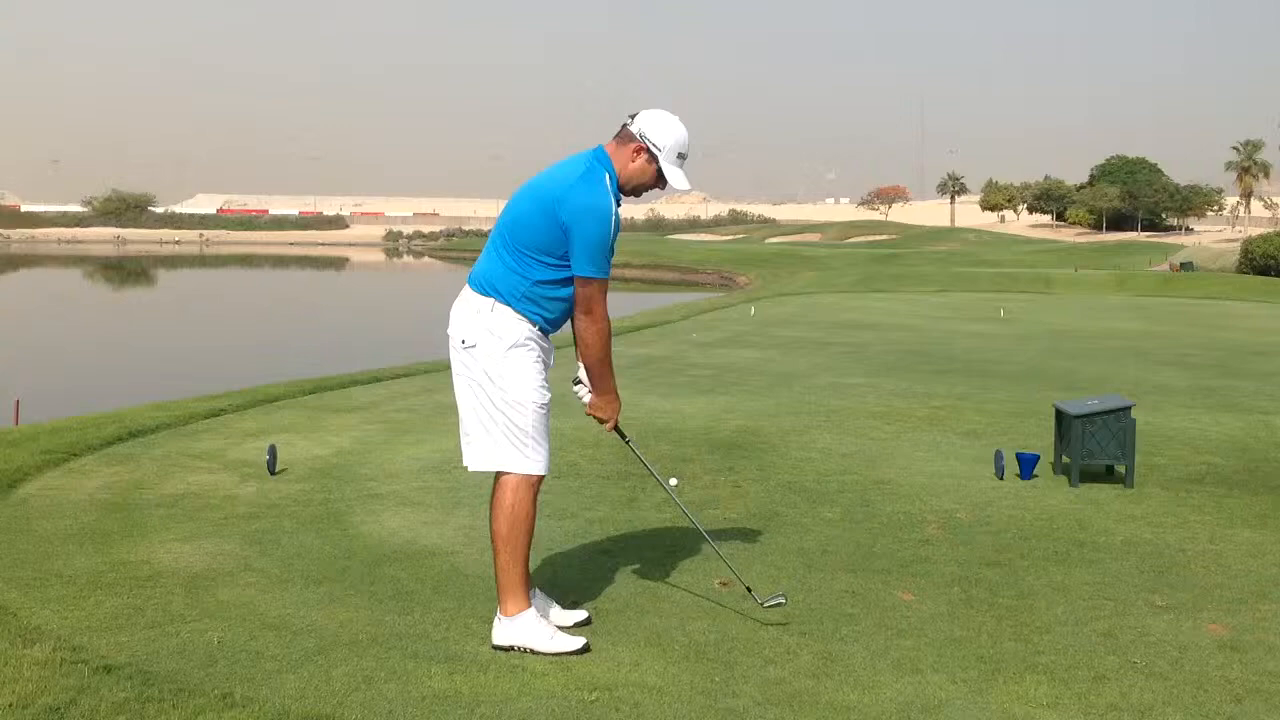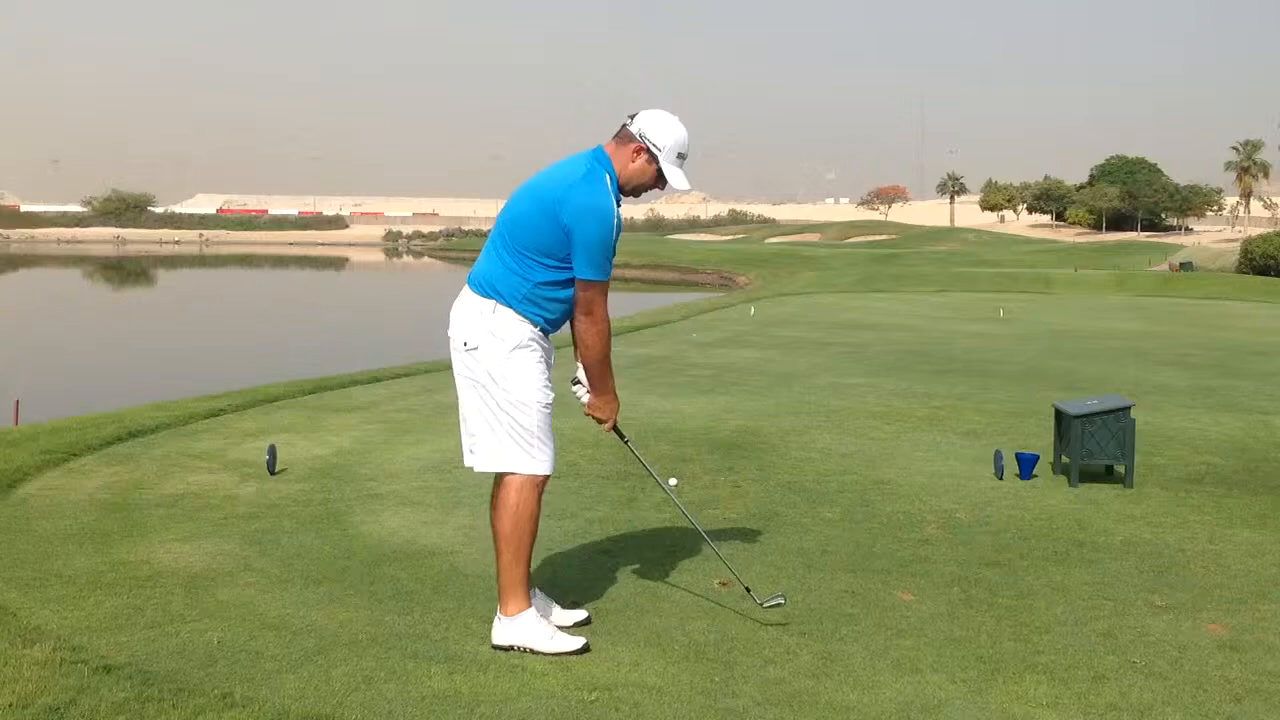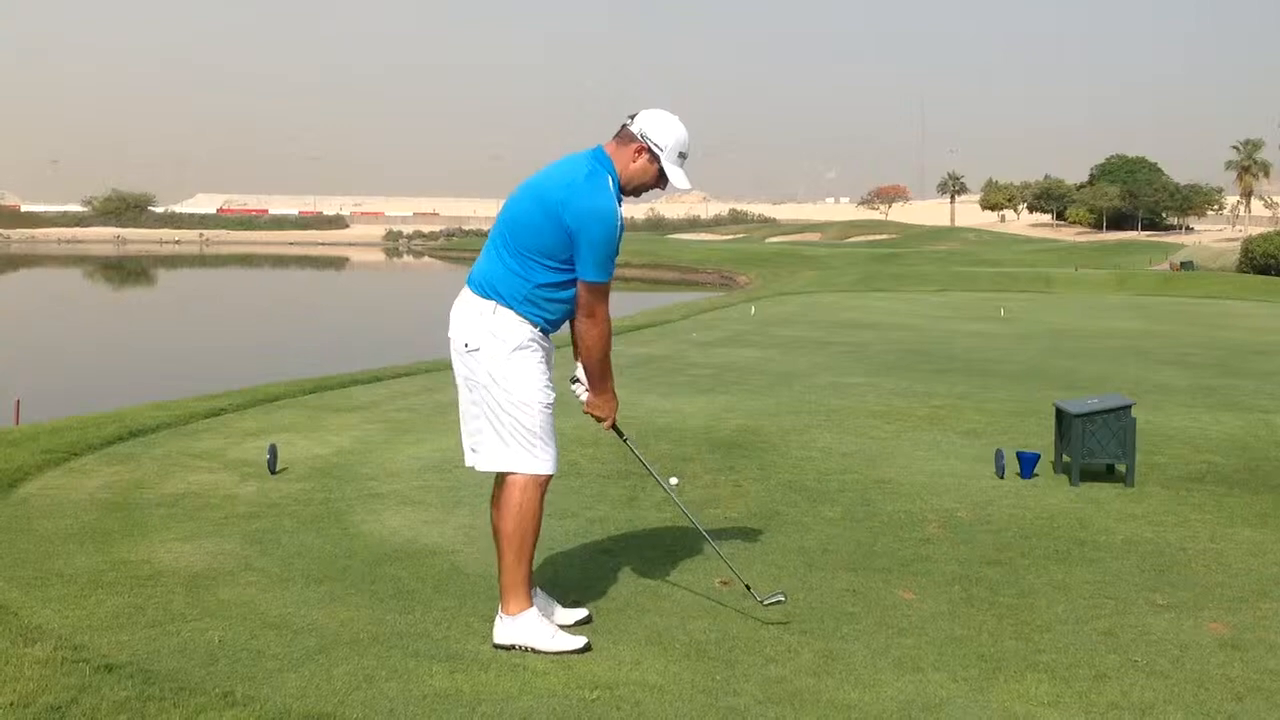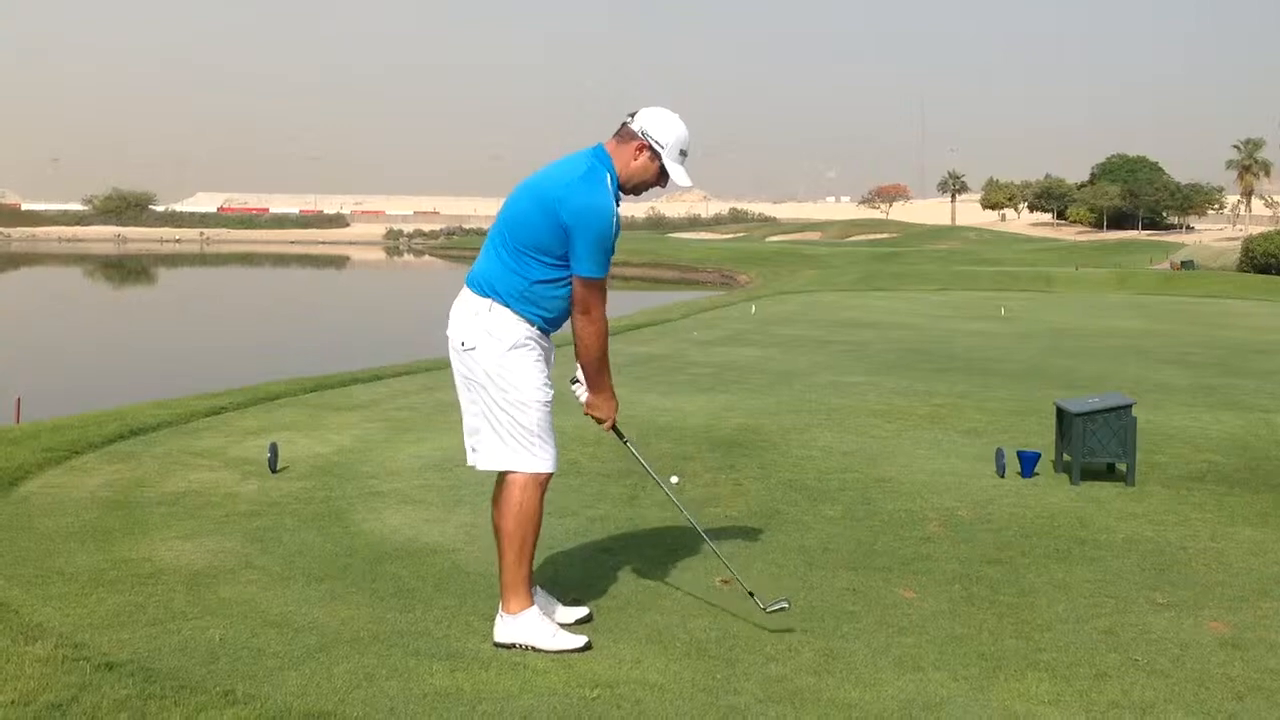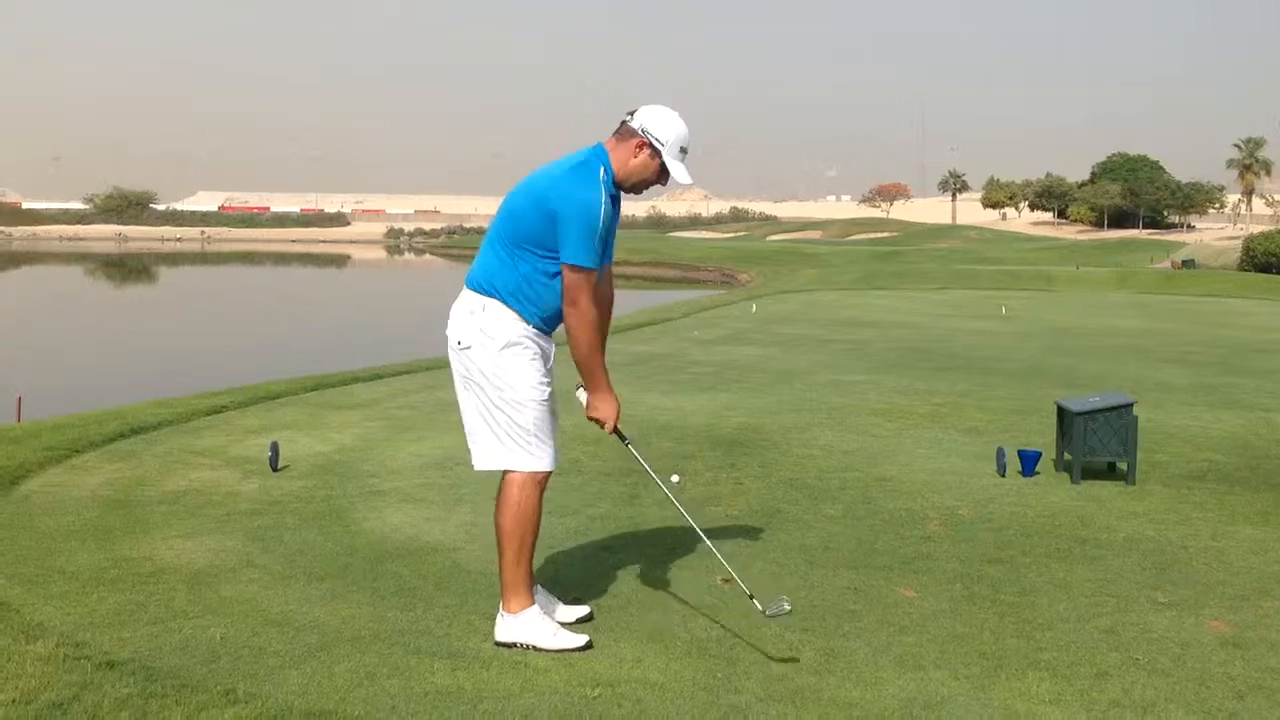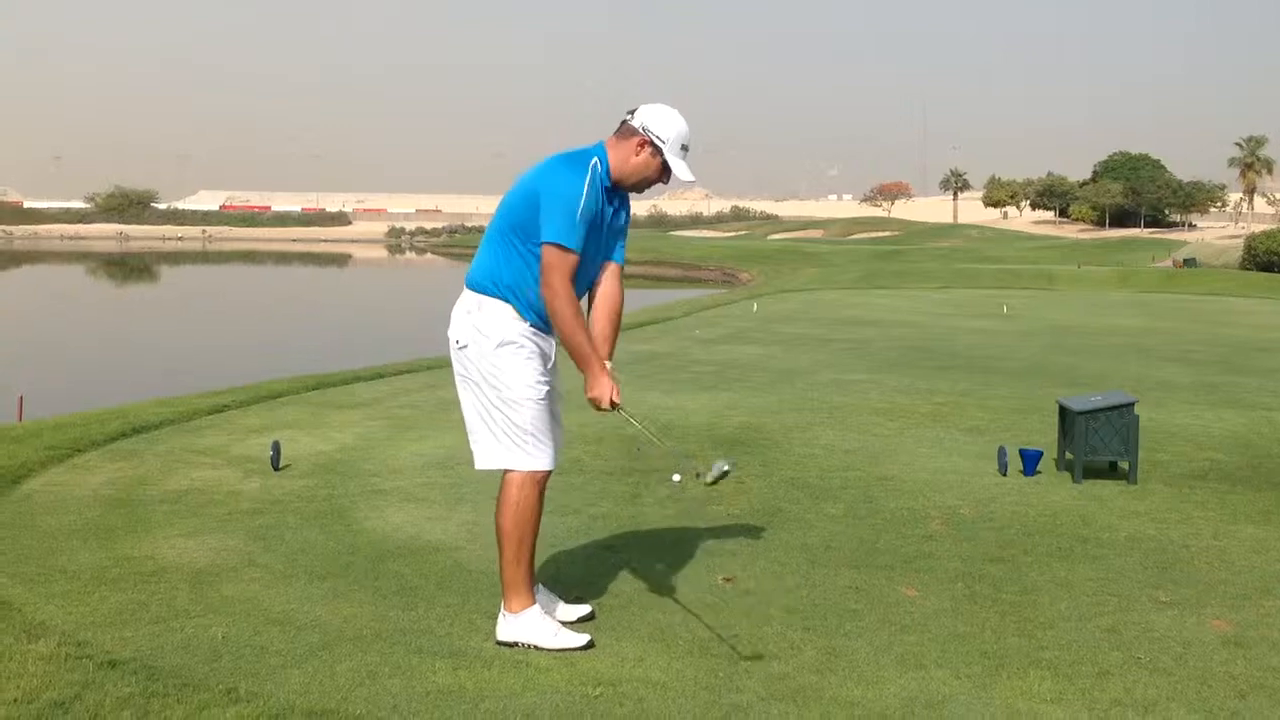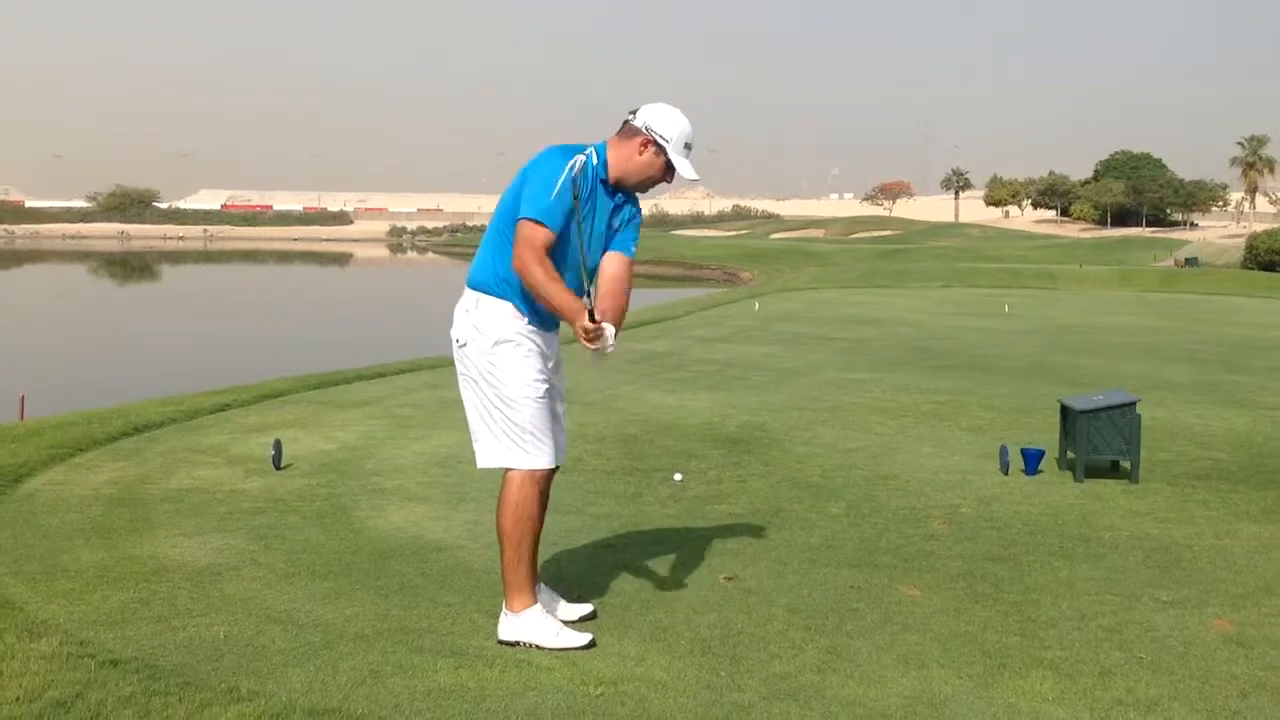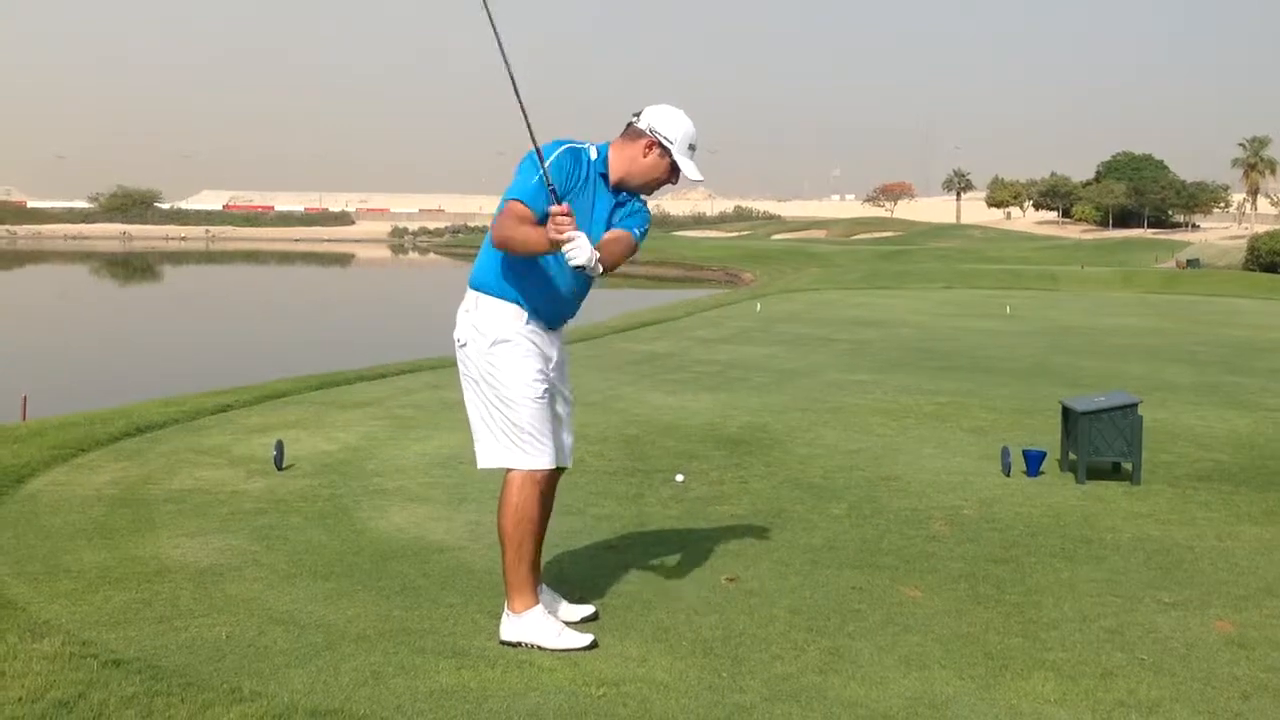
dt=0.1s
person 1, frame 1
left shoulder: (585, 175)
right shoulder: (593, 199)
left elbow: (581, 301)
right elbow: (591, 311)
left wrist: (588, 369)
right wrist: (606, 391)
left hip: (505, 328)
right hip: (499, 331)
left knee: (518, 467)
right knee: (520, 470)
left ankle: (519, 596)
right ankle: (513, 618)
person 1, frame 2
left shoulder: (584, 175)
right shoulder: (594, 200)
left elbow: (581, 302)
right elbow: (591, 313)
left wrist: (587, 370)
right wrist: (604, 391)
left hip: (503, 327)
right hip: (501, 332)
left knee: (518, 467)
right knee: (525, 470)
left ankle: (520, 596)
right ankle: (514, 618)
person 1, frame 3
left shoulder: (583, 175)
right shoulder: (596, 203)
left elbow: (583, 304)
right elbow: (591, 313)
left wrist: (588, 371)
right wrist: (603, 390)
left hip: (500, 328)
right hip: (501, 333)
left knee: (517, 468)
right knee: (528, 470)
left ankle: (521, 595)
right ankle: (515, 616)
person 1, frame 4
left shoulder: (584, 175)
right shoulder: (593, 199)
left elbow: (581, 302)
right elbow: (588, 311)
left wrist: (589, 372)
right wrist: (601, 390)
left hip: (501, 327)
right hip: (499, 332)
left knee: (518, 466)
right knee: (528, 468)
left ankle: (522, 594)
right ankle: (516, 615)
person 1, frame 5
left shoulder: (603, 194)
right shoulder: (583, 188)
left elbow: (596, 294)
right elbow: (574, 303)
left wrist: (597, 382)
right wrist: (599, 388)
left hip: (519, 331)
right hip: (497, 329)
left knee: (527, 465)
right knee: (526, 468)
left ankle: (524, 592)
right ankle: (517, 615)
person 1, frame 6
left shoulder: (613, 200)
right shoulder: (574, 177)
left elbow: (607, 289)
right elbow: (554, 286)
left wrist: (601, 366)
right wrist: (593, 373)
left hip: (522, 331)
right hip: (496, 328)
left knee: (530, 464)
right knee: (526, 467)
left ankle: (525, 592)
right ankle: (518, 614)
person 1, frame 7
left shoulder: (626, 210)
right shoulder: (565, 166)
left elbow: (615, 274)
right elbow: (528, 260)
left wrist: (603, 326)
right wrist: (574, 315)
left hip: (539, 332)
right hip: (498, 325)
left knee: (542, 464)
right knee: (527, 465)
left ankle: (529, 591)
right ankle: (520, 614)
person 1, frame 8
left shoulder: (633, 209)
right shoulder: (563, 160)
left elbow: (616, 251)
right elbow: (503, 232)
left wrist: (588, 251)
right wrist: (553, 239)
left hip: (543, 331)
right hip: (499, 325)
left knee: (548, 465)
right knee: (529, 466)
left ankle: (530, 592)
right ankle: (521, 614)
